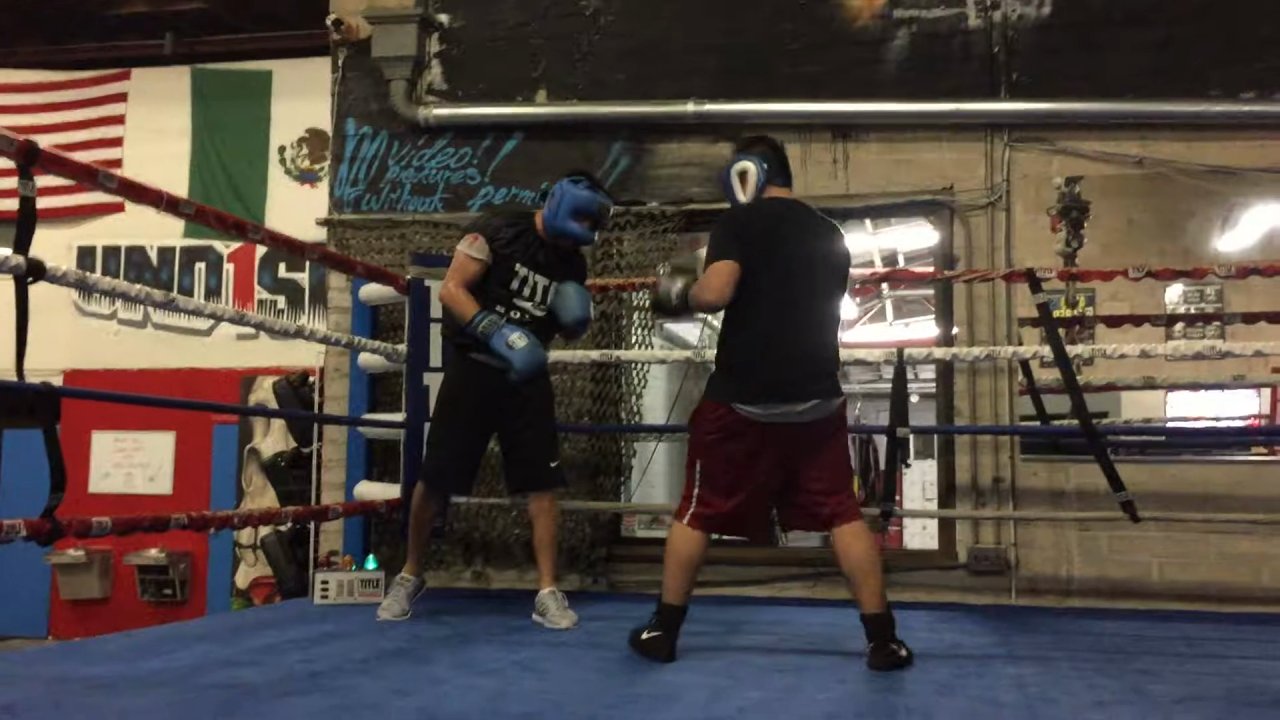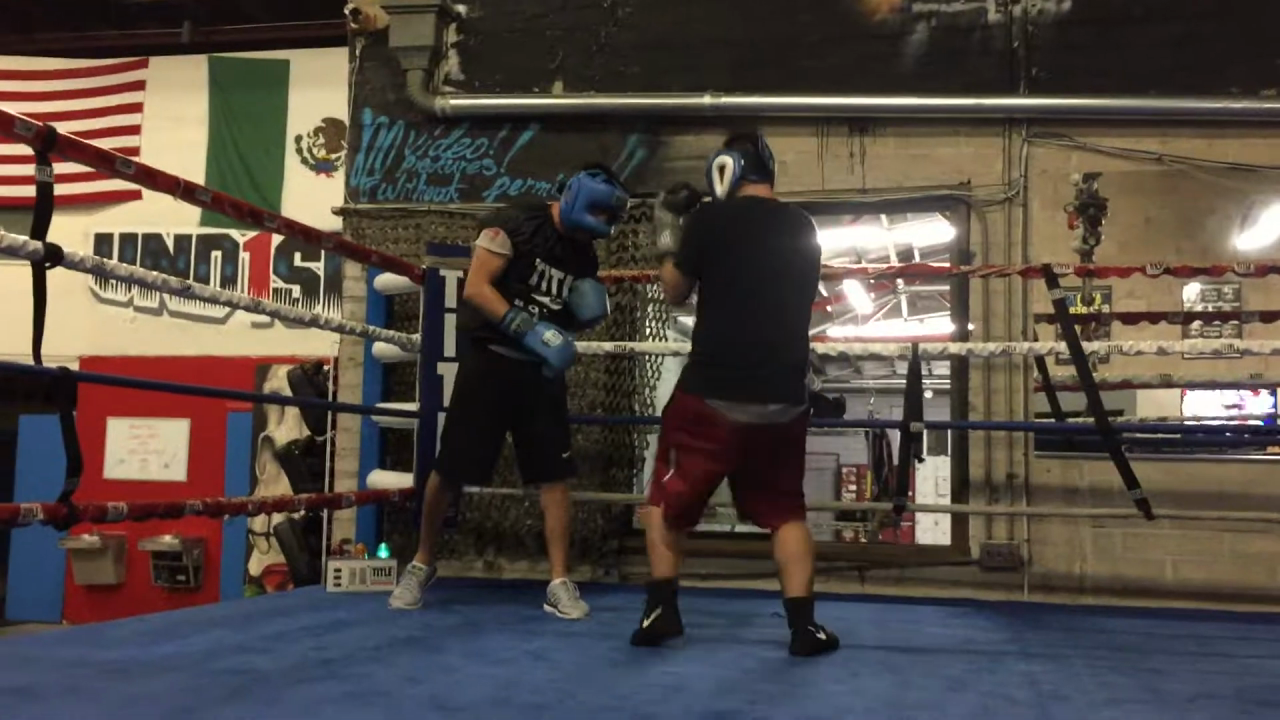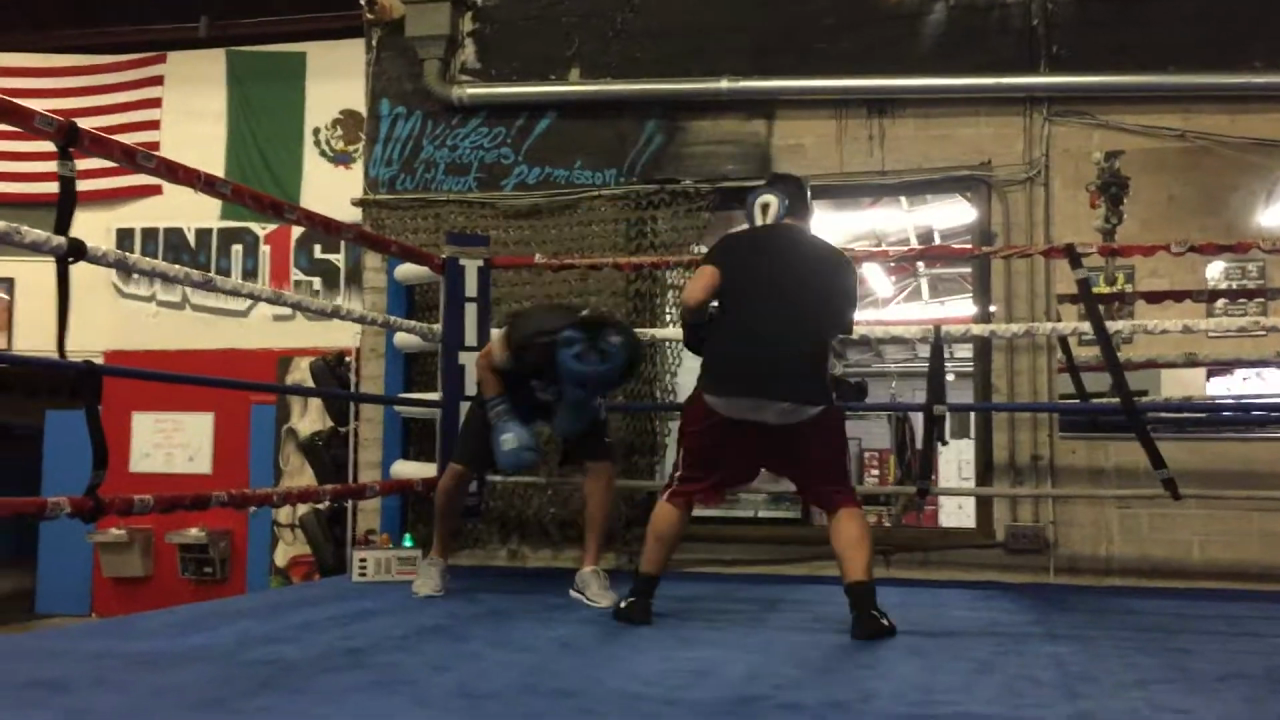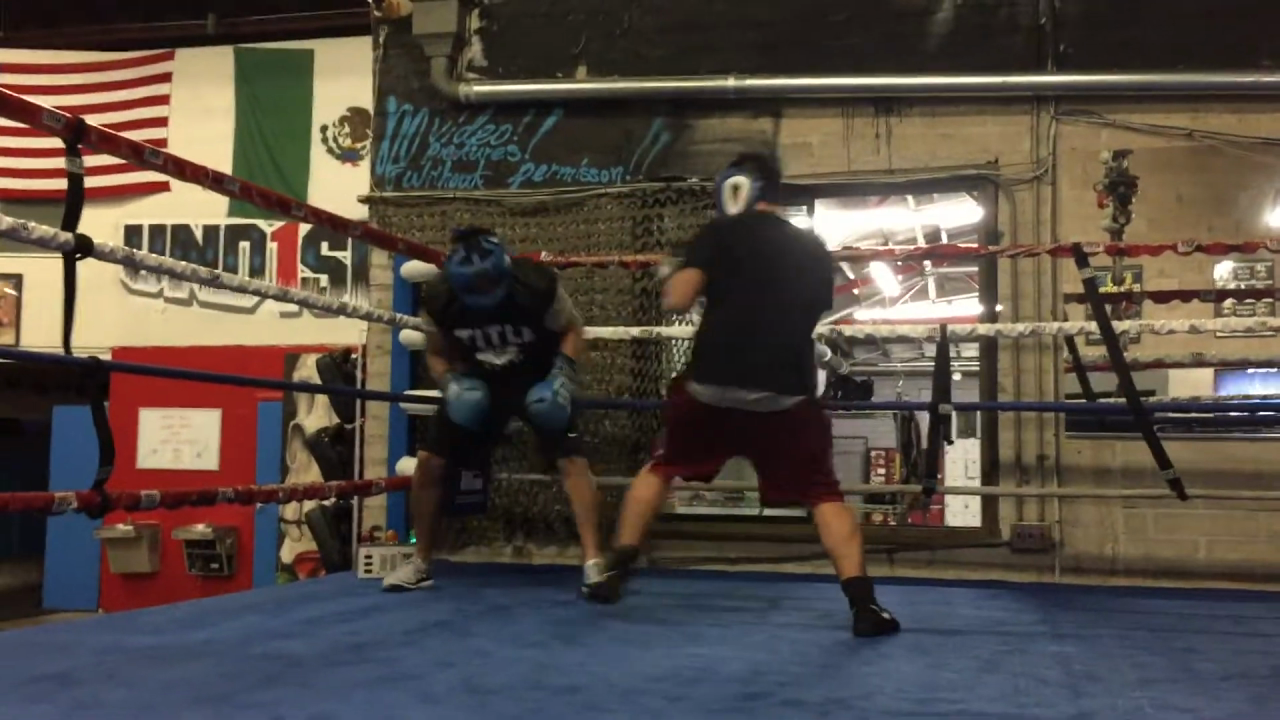
dt=0.5s
person 1, frame 1
left shoulder: (739, 222)
right shoulder: (829, 234)
left elbow: (715, 292)
left wrist: (678, 291)
left hip: (740, 399)
right hip: (816, 398)
left knee: (694, 513)
right knee: (843, 514)
left ankle: (663, 629)
right ankle: (882, 638)
person 1, frame 2
left shoulder: (707, 220)
right shoulder: (804, 233)
left elbow: (675, 292)
left wrist: (668, 232)
left hip: (711, 391)
right hip: (782, 397)
left knee: (666, 499)
right knee: (786, 511)
left ankle: (662, 606)
right ankle: (803, 623)
person 1, frame 3
left shoulder: (736, 245)
right shoulder: (837, 264)
left elbow: (693, 299)
left wrist: (700, 327)
left hip: (725, 395)
right hip: (804, 402)
left knee: (680, 493)
right knee: (840, 501)
left ankle: (639, 596)
right ankle: (865, 608)
person 1, frame 4
left shoulder: (721, 234)
right shoulder: (813, 248)
left elbow: (678, 297)
left wrist: (674, 280)
left hip: (712, 386)
right hip: (786, 392)
left knee: (658, 470)
right knee: (822, 494)
left ankle: (617, 571)
right ankle: (864, 604)
person 2, frame 1
left shoulder: (572, 262)
right shoulder: (496, 232)
left elbow: (569, 333)
right elbow: (451, 290)
left wrist: (575, 318)
right wrist: (497, 332)
left hip: (527, 376)
right hip: (474, 367)
left knee: (543, 484)
right knee: (435, 478)
left ankle: (547, 592)
right ankle: (410, 575)
person 2, frame 2
left shoulder: (585, 255)
right shoulder: (514, 225)
right elbow: (475, 287)
left wrist: (589, 308)
right wrist: (529, 329)
left hip: (541, 368)
right hip: (489, 360)
left knee: (554, 475)
right knee: (450, 470)
left ankle: (559, 583)
right ankle: (422, 565)
person 2, frame 3
left shoulder: (621, 350)
right shoulder: (529, 335)
right elbow: (484, 363)
left wrist: (585, 401)
right wrist: (503, 420)
left hip: (570, 403)
right hip: (510, 391)
left knee: (600, 465)
right knee: (458, 470)
left ankle: (589, 571)
right ankle: (435, 559)
person 2, frame 4
left shoulder: (536, 283)
right shoulder: (439, 298)
left elbow: (572, 330)
right elbow: (438, 354)
left wrist: (561, 377)
right wrist: (452, 385)
left hip: (535, 379)
right hip: (478, 384)
left knee: (571, 459)
right knee: (429, 461)
left ankle: (594, 561)
right ankle: (421, 562)
